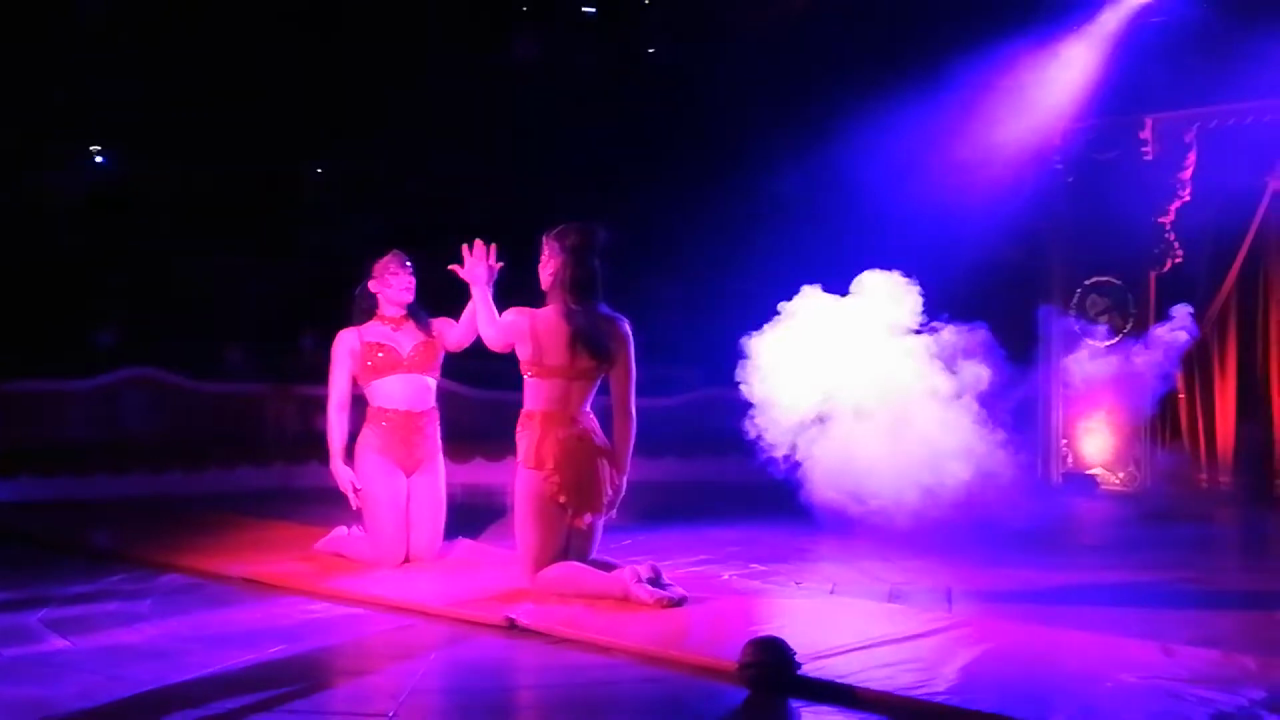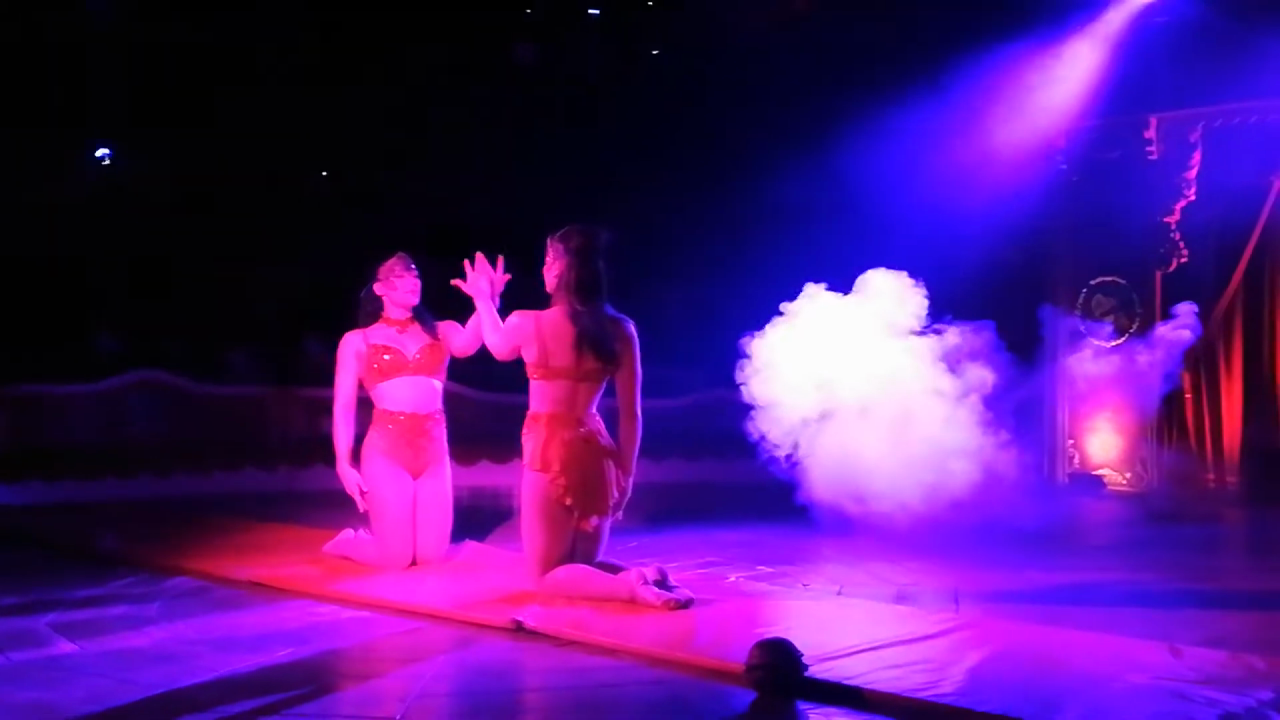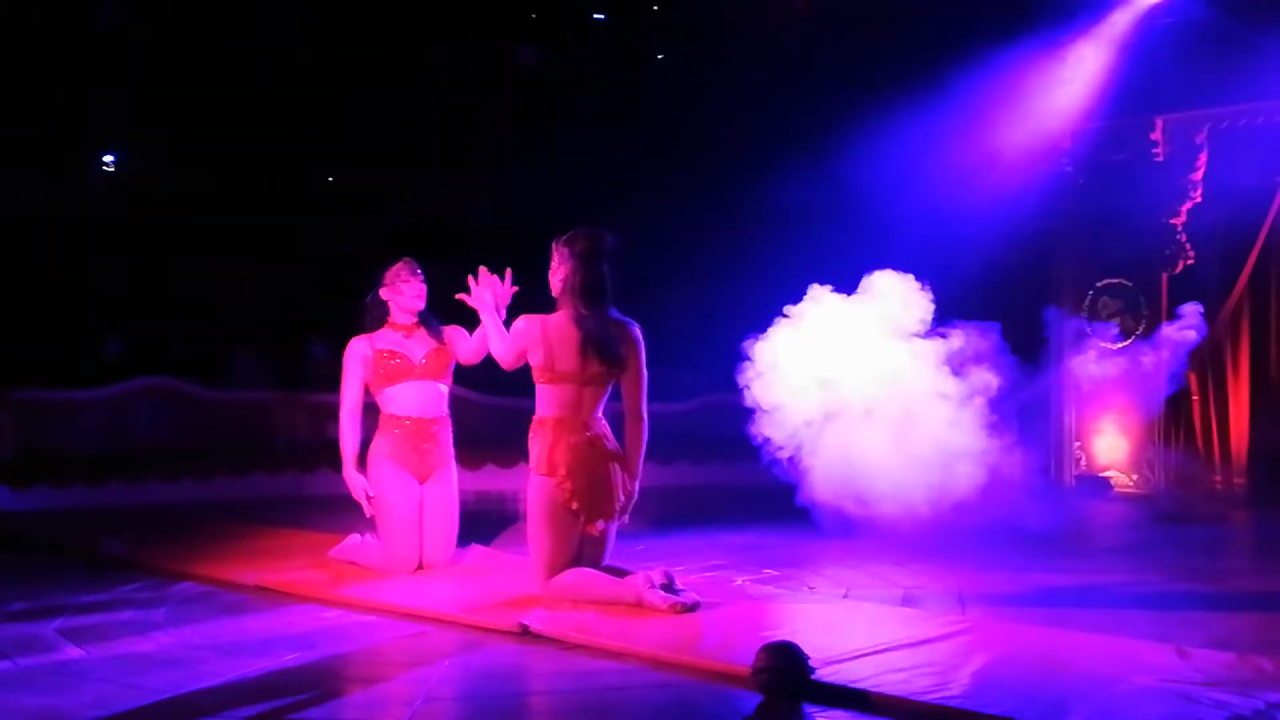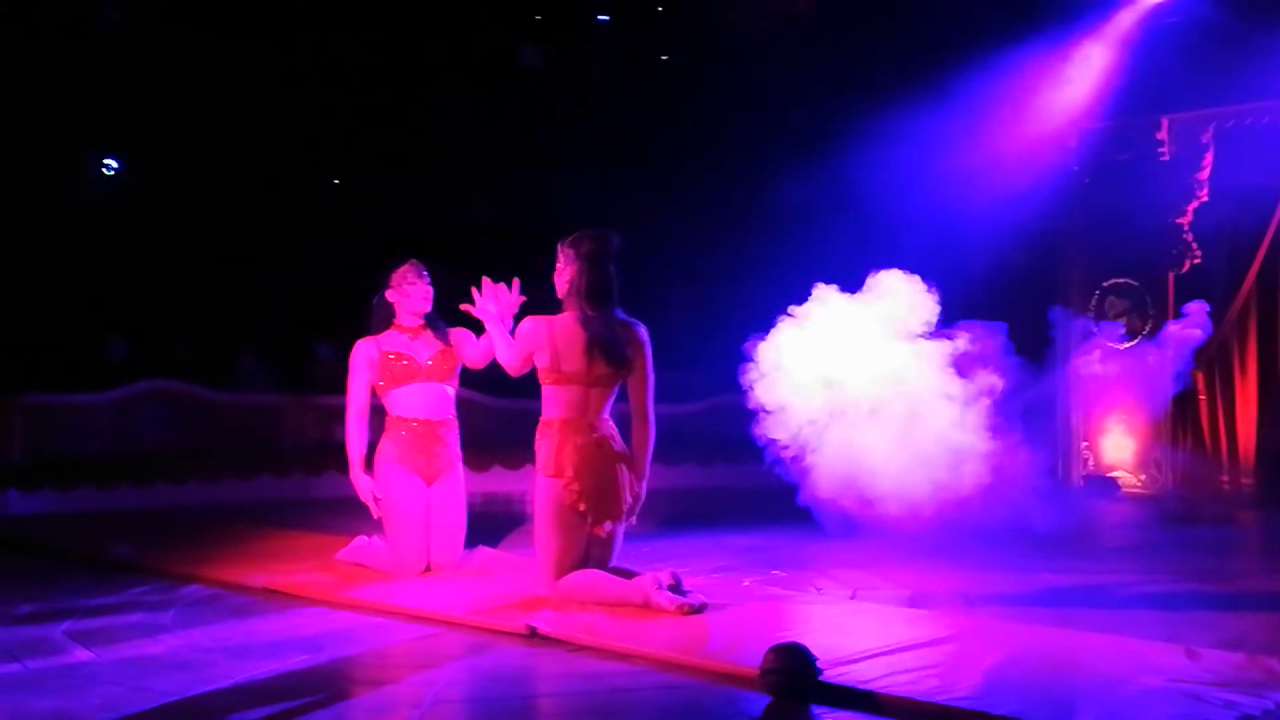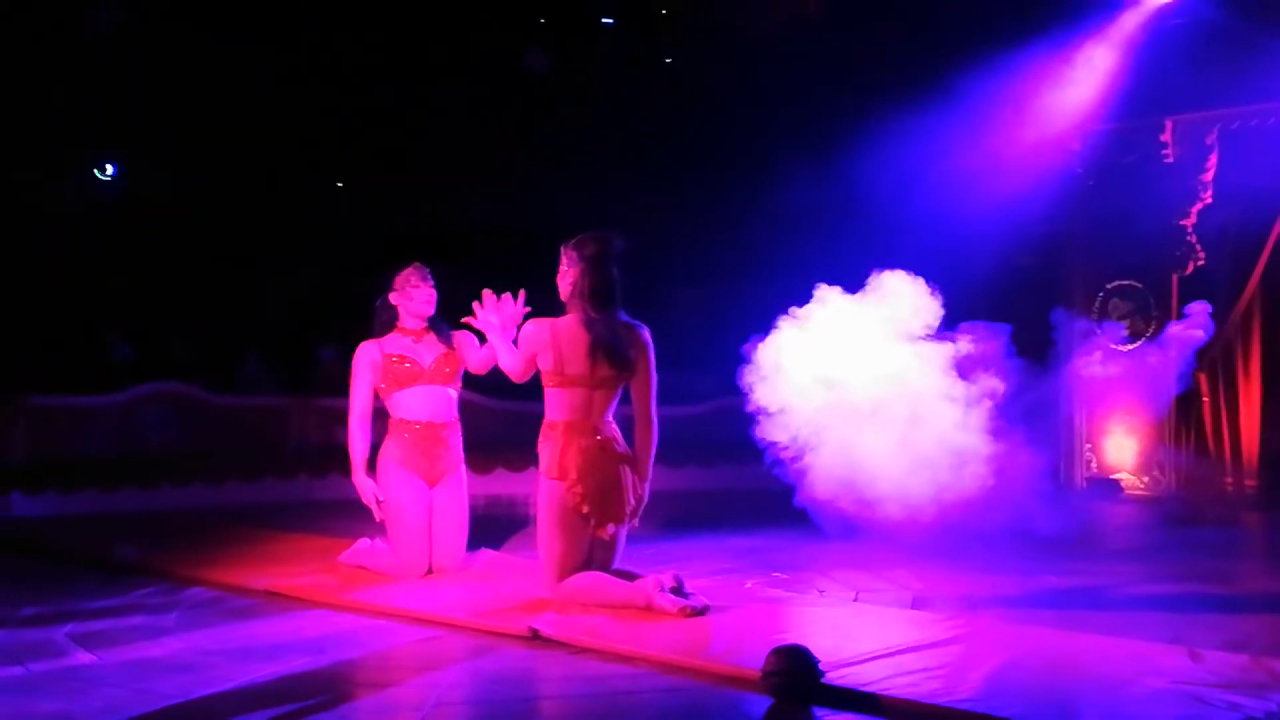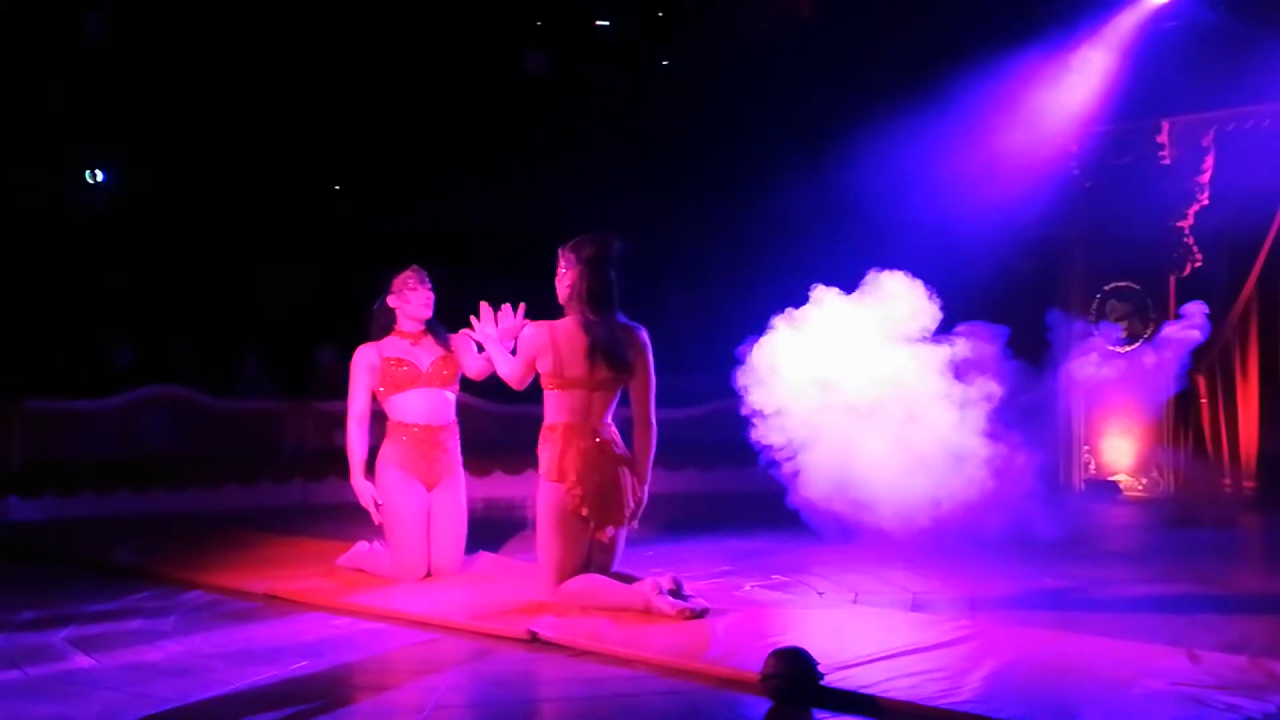
dt=0.1s
person 1, frame 1
left shoulder: (520, 321)
right shoulder: (615, 328)
left elbow: (493, 339)
right elbow: (625, 412)
left wrist: (480, 286)
right wrist: (619, 472)
left hip: (544, 452)
right hip: (591, 451)
left knee: (540, 572)
right knee: (578, 562)
left ankle: (622, 583)
right ankle: (636, 574)
person 1, frame 2
left shoulder: (526, 324)
right shoulder: (621, 330)
left elbow: (500, 349)
right elbow: (631, 414)
left wrist: (483, 300)
right wrist: (626, 474)
left hip: (550, 454)
right hip: (597, 453)
left knee: (547, 574)
right knee: (584, 564)
left ankle: (630, 586)
right ankle: (644, 576)
person 1, frame 3
left shoulder: (531, 328)
right shoulder: (626, 333)
left elbow: (507, 358)
right elbow: (637, 417)
left wrist: (490, 314)
right wrist: (631, 477)
left hip: (555, 458)
right hip: (603, 457)
left knee: (553, 579)
right knee: (590, 568)
left ankle: (636, 591)
right ankle: (650, 580)
person 1, frame 4
left shoulder: (537, 329)
right shoulder: (632, 334)
left elbow: (514, 365)
right elbow: (644, 418)
left wrist: (495, 325)
right wrist: (639, 479)
left hip: (562, 459)
right hip: (610, 458)
left knee: (561, 580)
right knee: (597, 570)
left ankle: (644, 592)
right ankle: (658, 581)
person 1, frame 5
left shoulder: (540, 331)
right shoulder: (635, 336)
left elbow: (517, 373)
right elbow: (647, 420)
left wrist: (497, 333)
right wrist: (641, 480)
left hip: (566, 463)
right hip: (613, 461)
left knee: (563, 583)
right knee: (600, 572)
left ankle: (645, 594)
right ankle: (660, 583)
person 1, frame 6
left shoulder: (539, 335)
right shoulder: (634, 338)
left elbow: (516, 380)
right elbow: (646, 422)
left wrist: (493, 345)
right wrist: (641, 482)
left hip: (565, 465)
right hip: (612, 464)
left knee: (562, 585)
right knee: (599, 575)
left ankle: (644, 596)
right ankle: (659, 586)
person 2, frame 1
left shoulder: (434, 329)
right shoulder: (351, 338)
left elbow: (462, 337)
right elbow: (337, 404)
right wrist: (338, 461)
left hip: (426, 447)
right hip: (377, 446)
left knee: (423, 552)
right knee: (388, 555)
left ankle: (364, 533)
right ankle: (341, 539)
person 2, frame 2
left shoulder: (442, 332)
right shoulder: (357, 341)
left elbow: (468, 344)
right elbow: (344, 407)
left wrist: (487, 300)
right wrist: (344, 465)
left hip: (434, 450)
right hip: (386, 450)
left knee: (432, 554)
right knee: (396, 557)
left ankle: (376, 535)
right ankle: (349, 542)
person 2, frame 3
left shoulder: (449, 336)
right shoulder: (364, 346)
left elbow: (472, 353)
right elbow: (350, 413)
left wrist: (493, 314)
right wrist: (350, 469)
left hip: (440, 455)
right hip: (392, 454)
left knee: (438, 560)
right knee: (402, 562)
left ankle: (385, 539)
right ankle: (356, 546)
person 2, frame 4
left shoulder: (455, 338)
right shoulder: (370, 348)
left elbow: (479, 357)
right elbow: (356, 414)
left wrist: (500, 324)
right wrist: (358, 472)
left hip: (447, 457)
right hip: (399, 457)
left knee: (446, 562)
right knee: (410, 564)
left ankle: (386, 543)
right ankle: (363, 548)
person 2, frame 5
left shoulder: (456, 342)
right shoulder: (372, 351)
left elbow: (479, 364)
right elbow: (359, 417)
right wrist: (359, 474)
left hip: (449, 458)
right hip: (400, 458)
left knee: (448, 565)
right knee: (410, 567)
left ankle: (396, 543)
right ankle: (363, 551)
person 2, frame 6
left shoulder: (455, 344)
right shoulder: (371, 354)
left elbow: (478, 370)
right elbow: (357, 419)
left wrist: (501, 344)
right wrist: (358, 477)
left hip: (448, 462)
right hip: (400, 463)
left knee: (448, 567)
right knee: (411, 569)
left ankle: (389, 548)
right ankle: (364, 554)
